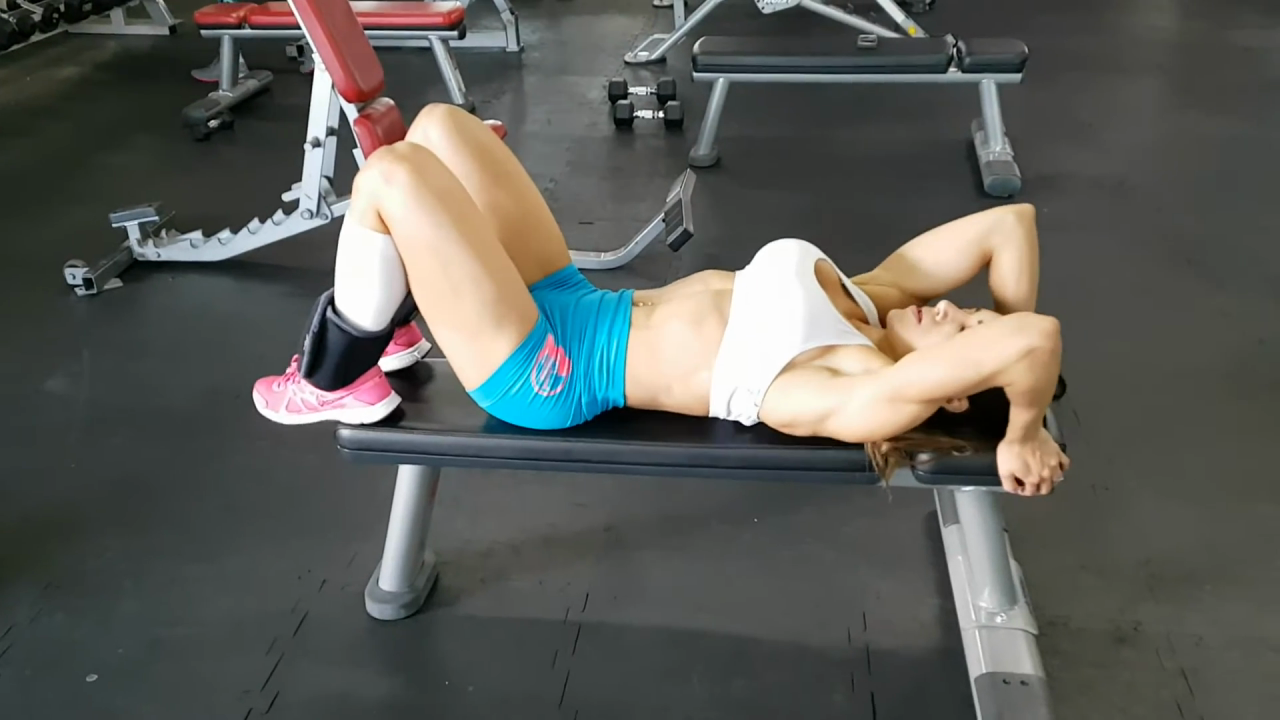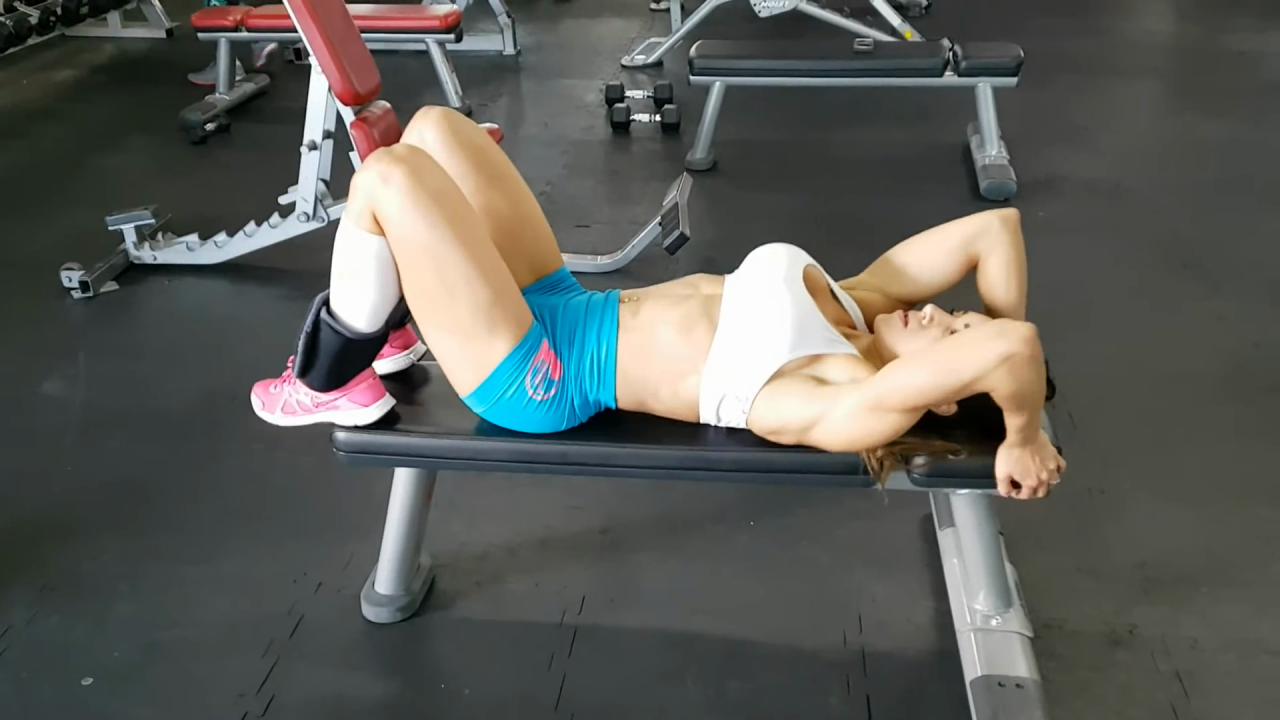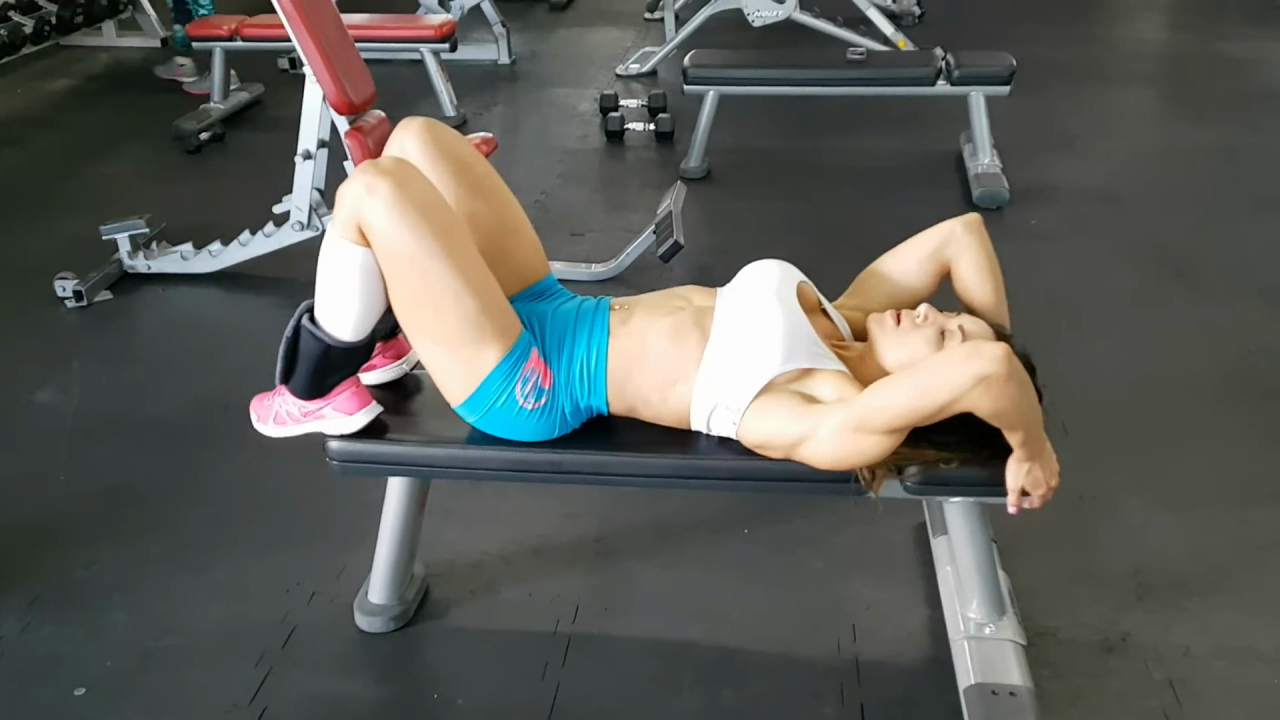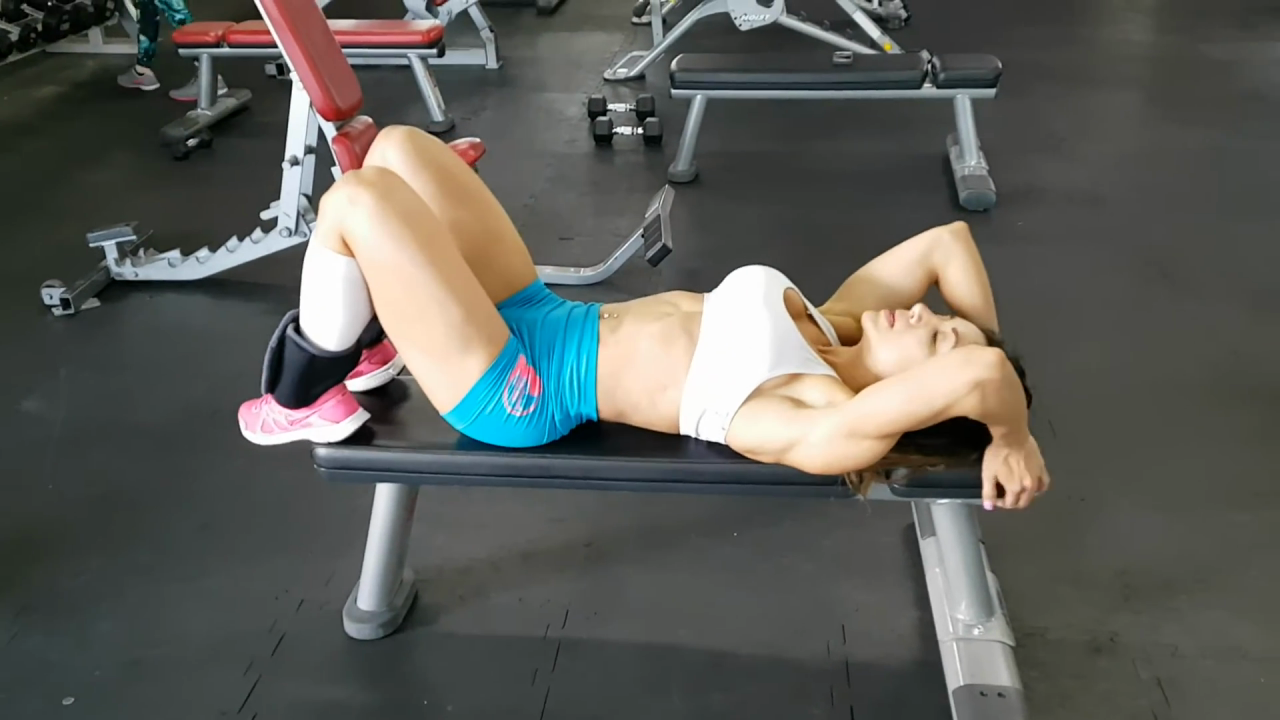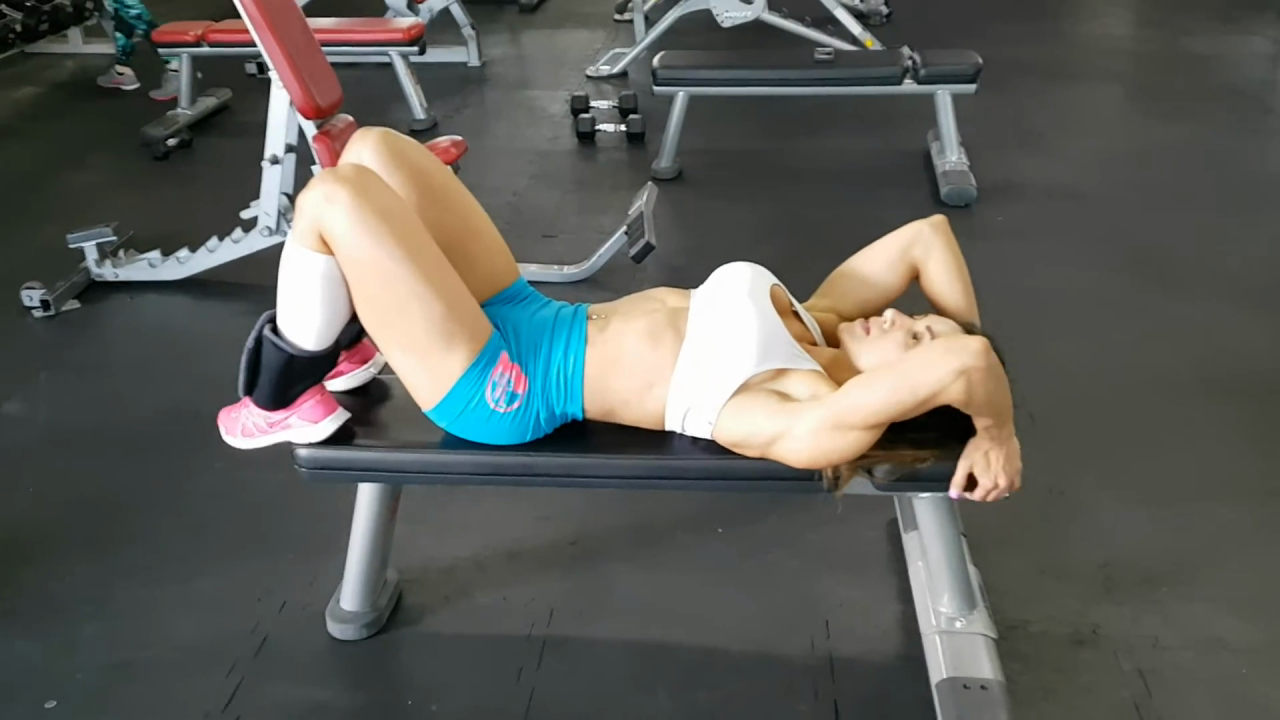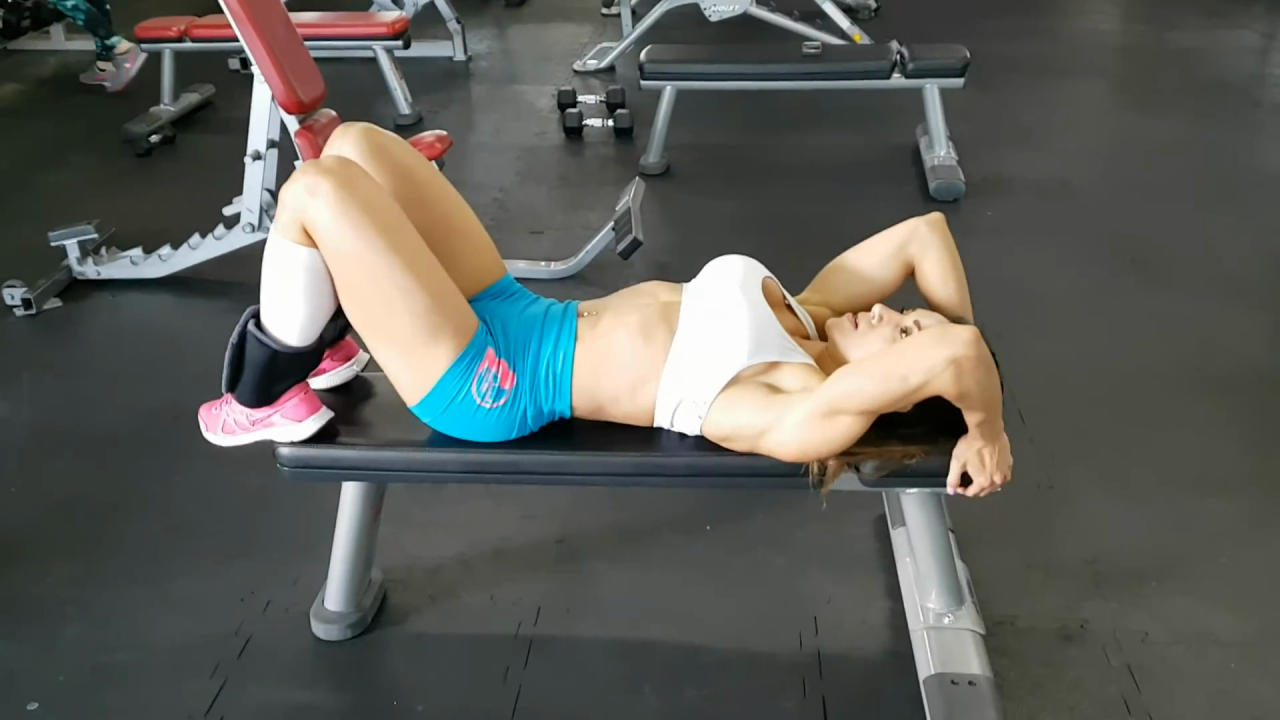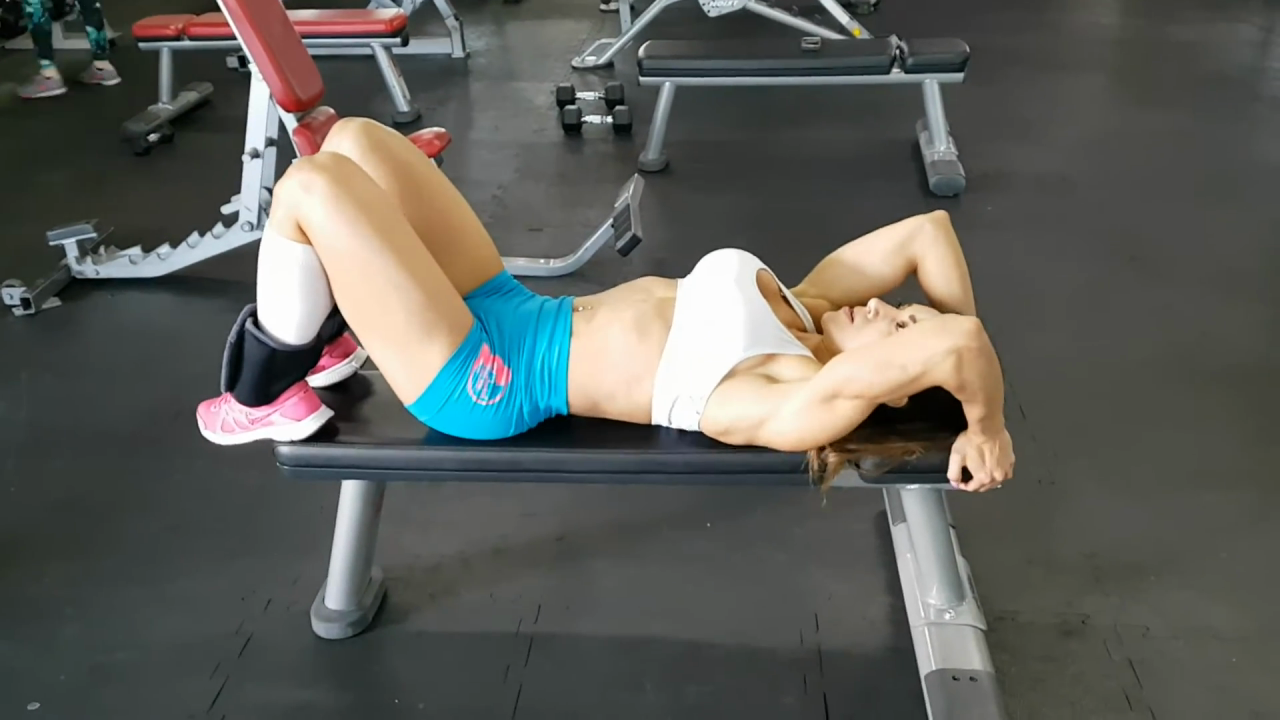
dt=0.2s
person 1, frame 1
left shoulder: (877, 394)
right shoulder: (871, 304)
left elbow: (1037, 338)
right elbow: (1012, 219)
left wrist: (1023, 432)
right wrist: (1015, 326)
left hip: (543, 378)
right hip: (572, 307)
left knee: (390, 174)
right knee: (437, 123)
left ankle: (342, 381)
right ankle: (388, 326)
person 1, frame 2
left shoulder: (857, 405)
right shoulder: (857, 310)
left elbow: (1013, 348)
right elbow: (996, 225)
left wrist: (1023, 435)
right wrist: (1009, 340)
left hip: (532, 381)
right hip: (562, 310)
left knee: (387, 175)
right knee: (433, 126)
left ankle: (335, 383)
right ankle: (383, 329)
person 1, frame 3
left shoulder: (846, 423)
right shoulder: (849, 326)
left elbow: (985, 369)
right elbow: (962, 231)
left wrist: (1029, 447)
right wrist: (1001, 340)
left hip: (521, 388)
right hip: (552, 317)
left knee: (371, 187)
right knee: (415, 136)
left ankle: (322, 389)
right ankle: (376, 336)
person 1, frame 4
left shoulder: (837, 427)
right shoulder: (835, 331)
left elbow: (982, 374)
right elbow: (947, 240)
left wrist: (1013, 438)
right wrist: (995, 346)
left hip: (512, 393)
right hip: (539, 323)
left knee: (355, 198)
right knee: (397, 145)
left ankle: (309, 397)
right ankle: (360, 343)
person 1, frame 5
left shoulder: (822, 420)
right shoulder: (815, 329)
left elbow: (966, 363)
right elbow: (926, 232)
left wrist: (994, 431)
right wrist: (971, 338)
left hip: (498, 390)
right hip: (526, 322)
left knee: (332, 196)
right knee: (370, 148)
left ankle: (289, 399)
right ankle: (343, 342)
person 1, frame 6
left shoulder: (813, 414)
right shoulder: (806, 321)
left elbow: (957, 356)
right elbow: (925, 229)
left wrist: (985, 429)
right wrist: (964, 335)
left hip: (486, 387)
right hip: (512, 317)
left knee: (315, 188)
right knee: (352, 145)
left ankle: (270, 395)
right ankle: (327, 338)
person 1, frame 7
left shoulder: (806, 404)
right shoulder: (805, 313)
left elbow: (959, 341)
right elbow: (929, 229)
left wrist: (985, 422)
right wrist: (963, 334)
left hip: (481, 383)
right hip: (509, 315)
left knee: (311, 185)
right knee: (353, 140)
left ankle: (268, 394)
right ankle: (324, 333)
